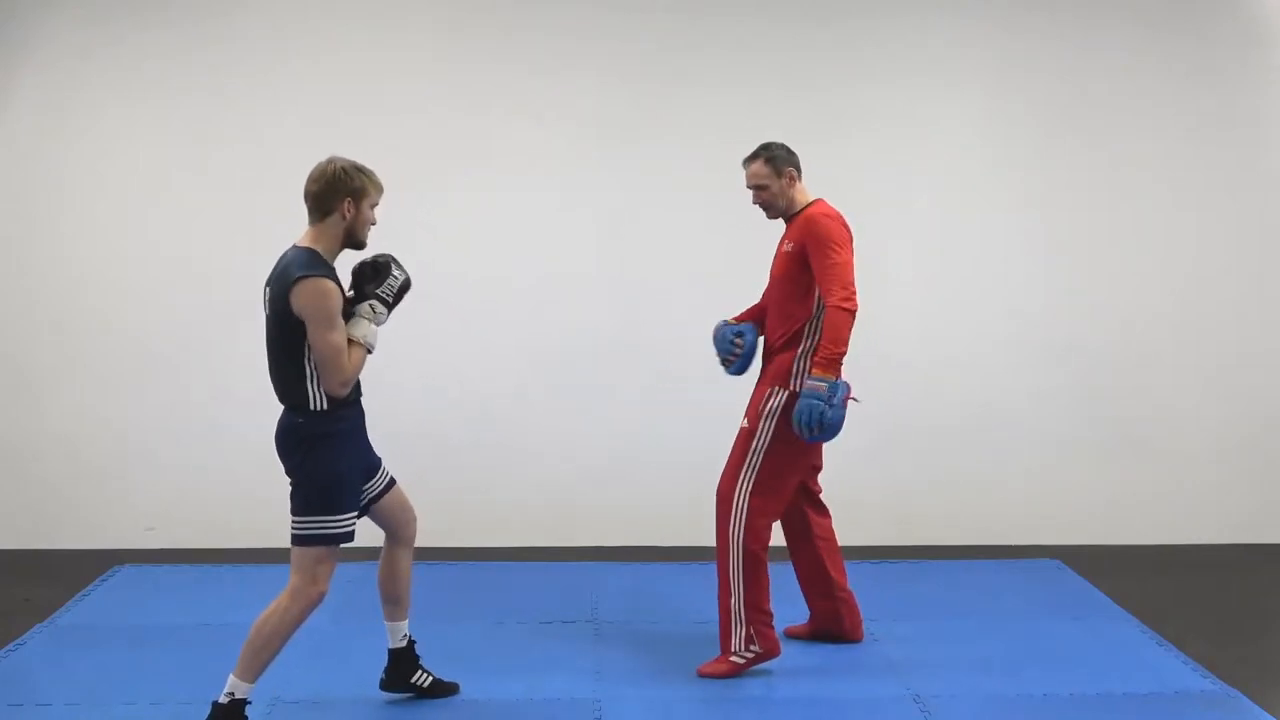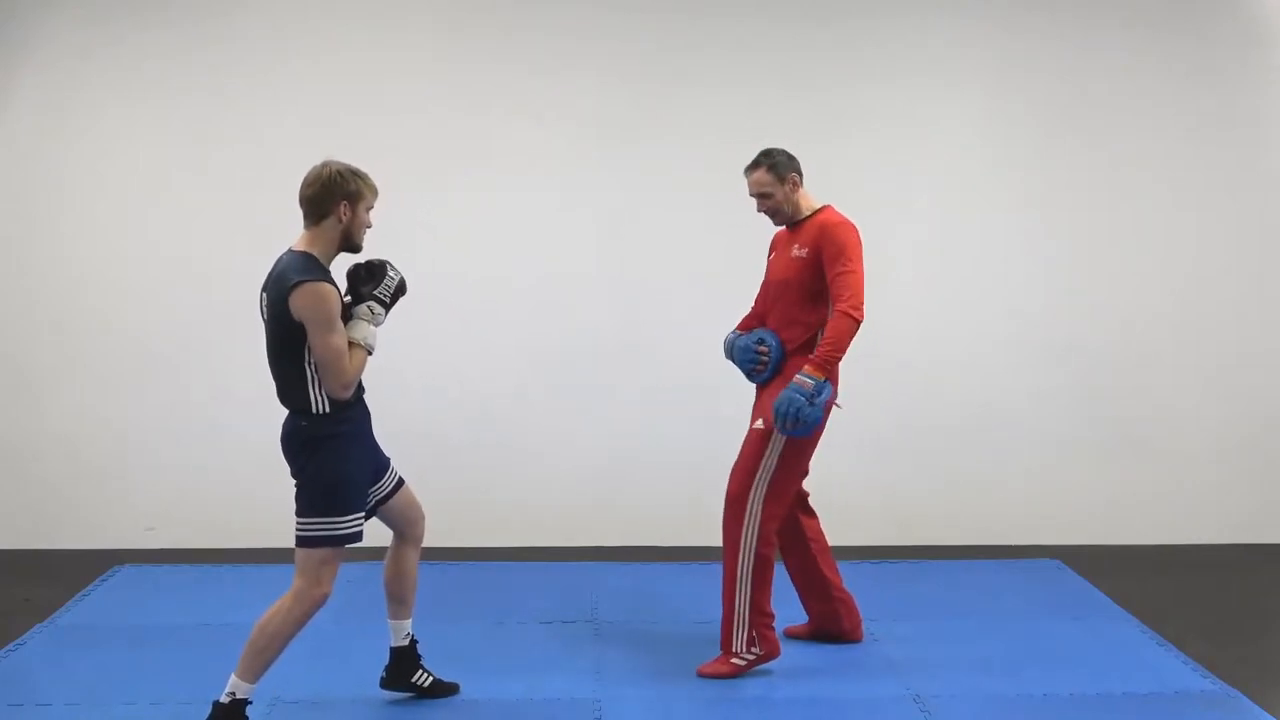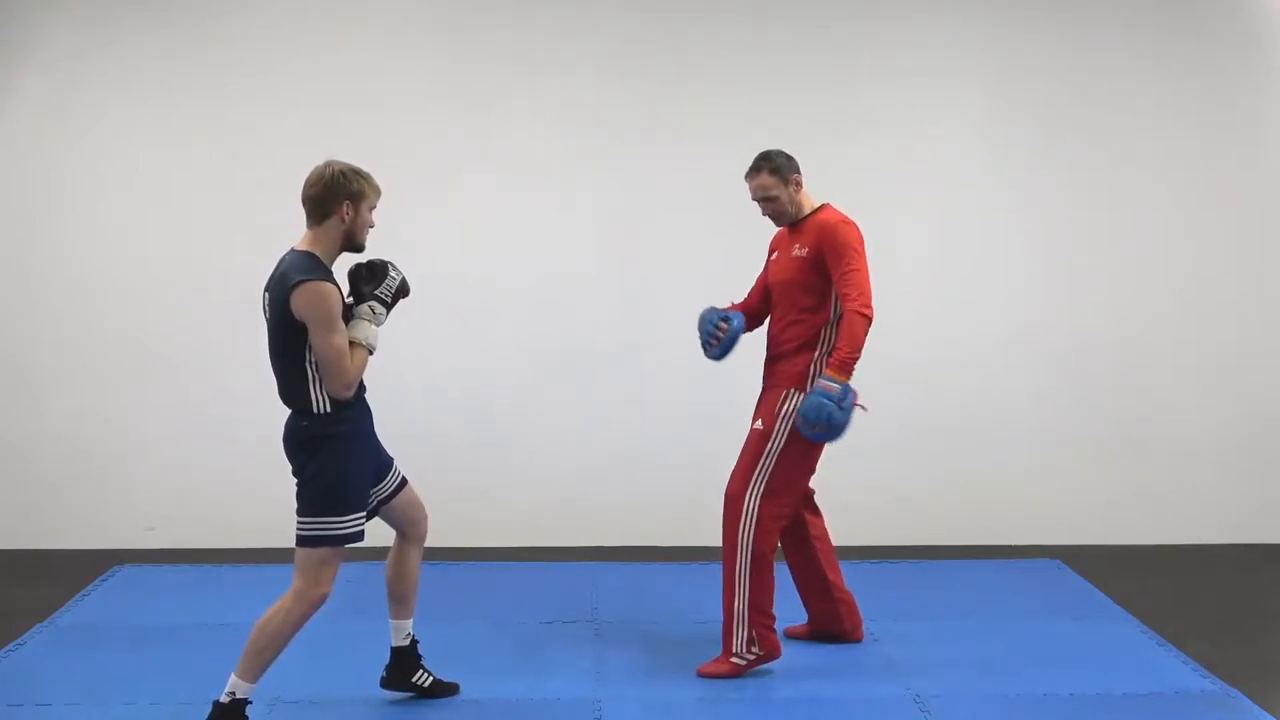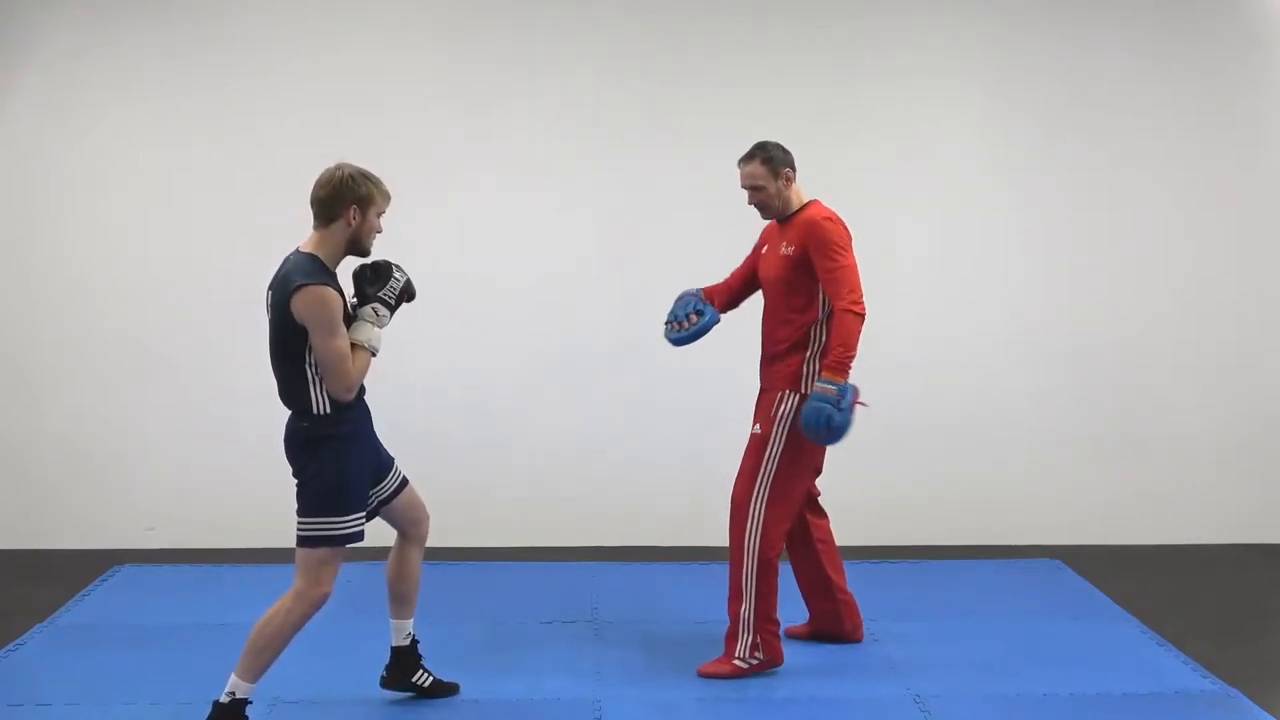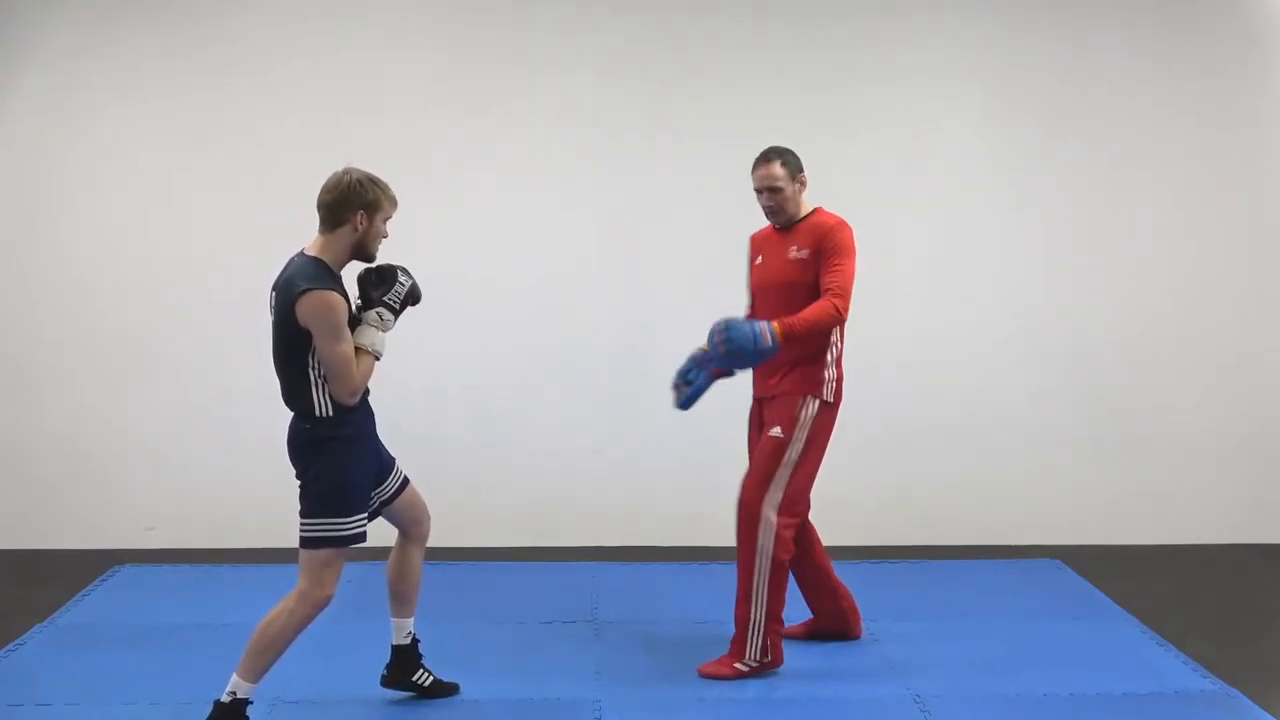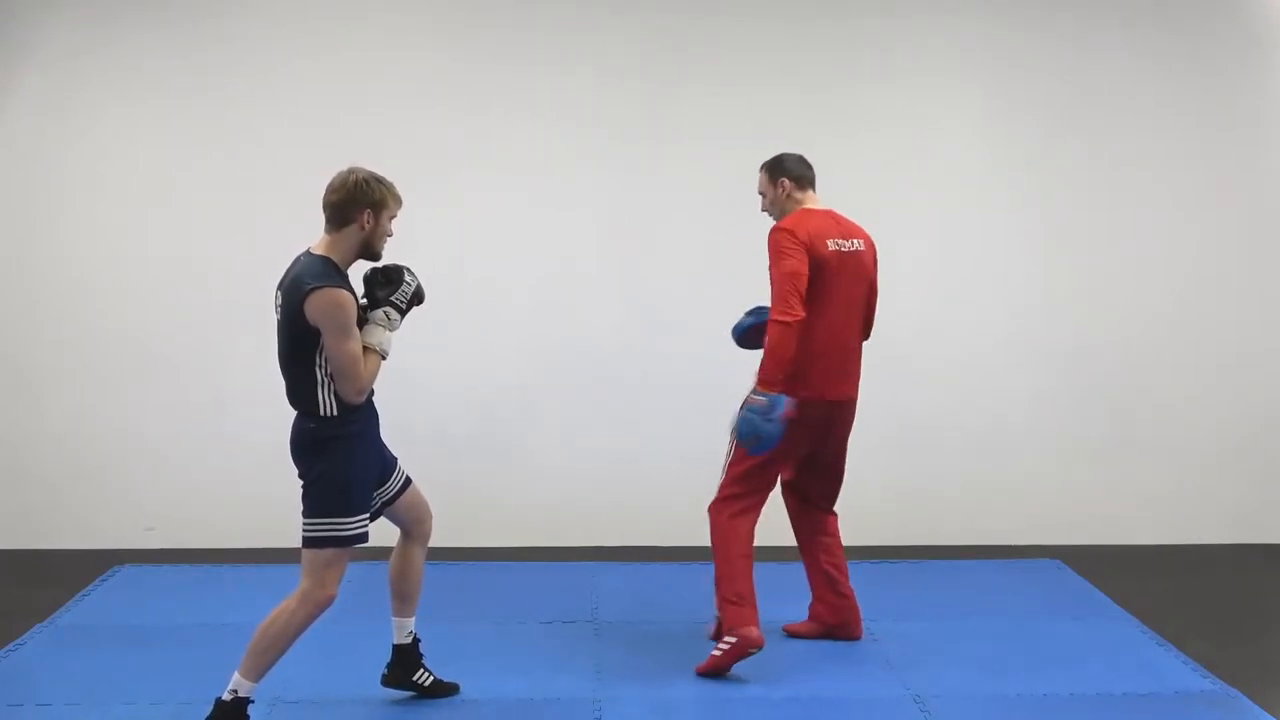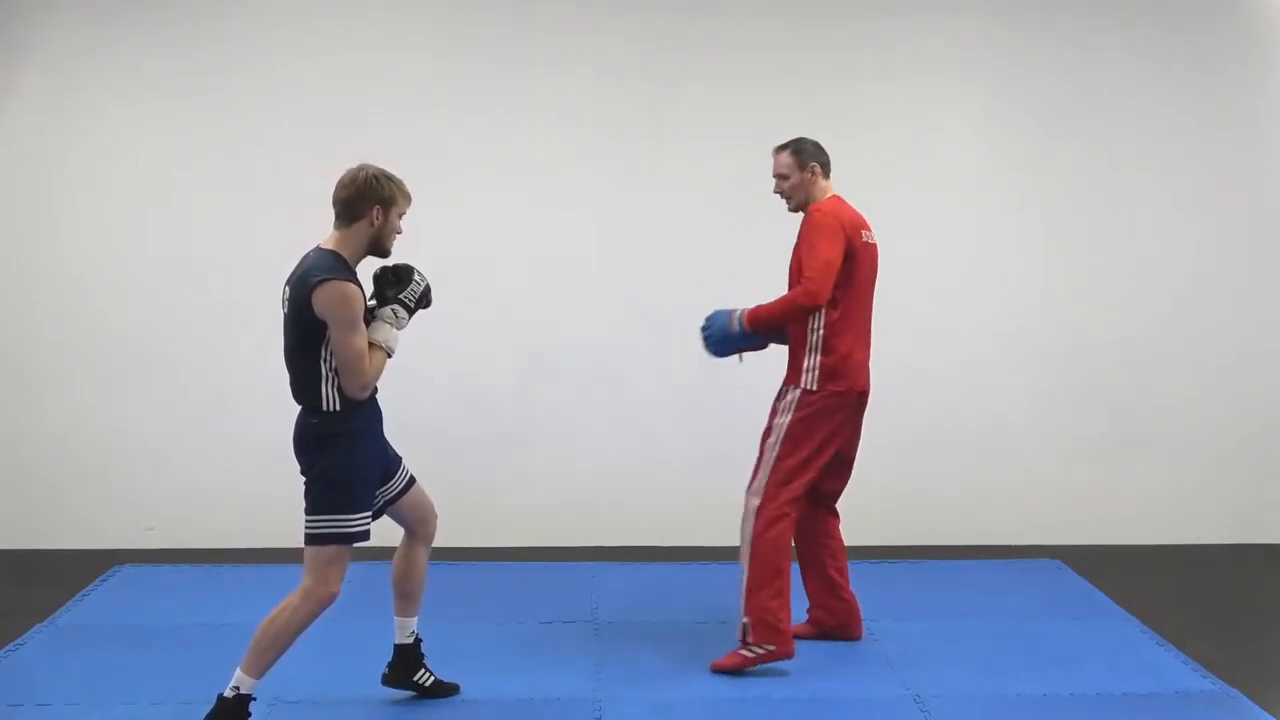
dt=0.3s
person 1, frame 1
left shoulder: (295, 265)
right shoulder: (314, 282)
right elbow: (339, 379)
left wrist: (357, 303)
right wrist: (372, 311)
left hip: (337, 432)
right hip: (320, 438)
left knee: (403, 525)
right knee: (309, 587)
left ankle: (401, 663)
person 1, frame 2
left shoulder: (293, 269)
right shoulder: (312, 286)
right elbow: (341, 381)
left wrist: (355, 305)
right wrist: (369, 312)
left hip: (343, 433)
right hip: (326, 440)
left knee: (411, 524)
right knee: (313, 589)
left ankle: (402, 662)
person 1, frame 3
left shoulder: (296, 268)
right shoulder: (313, 286)
right elbow: (343, 381)
left wrist: (360, 307)
right wrist: (371, 312)
left hip: (347, 434)
right hip: (328, 441)
left knee: (414, 525)
right knee: (312, 589)
left ankle: (403, 662)
person 1, frame 4
left shoulder: (303, 269)
right shoulder: (314, 289)
right elbow: (344, 383)
left wrist: (365, 308)
right wrist: (374, 314)
left hip: (348, 434)
right hip: (328, 442)
left knee: (415, 525)
right knee: (313, 589)
left ankle: (403, 662)
person 1, frame 5
left shoulder: (305, 270)
right shoulder: (319, 293)
right elbow: (347, 386)
left wrist: (369, 310)
right wrist: (378, 318)
left hip: (349, 435)
right hip: (330, 443)
left knee: (416, 523)
right knee: (315, 590)
left ankle: (403, 661)
person 1, frame 6
left shoulder: (310, 269)
right shoulder: (327, 291)
right elbow: (355, 386)
left wrist: (373, 310)
right wrist: (386, 317)
left hip: (351, 435)
right hip: (334, 443)
left knee: (418, 523)
right knee: (318, 591)
left ankle: (404, 660)
person 1, frame 7
left shoulder: (319, 266)
right shoulder: (335, 286)
right elbow: (359, 381)
left wrist: (382, 308)
right wrist: (392, 315)
left hip: (354, 432)
right hip: (336, 439)
left knee: (422, 522)
right knee: (321, 588)
left ankle: (405, 660)
person 2, frame 1
left shoulder: (821, 223)
right shoulder: (794, 229)
left elbow: (841, 303)
left wrist: (823, 374)
right wrist: (735, 327)
left hip: (795, 385)
right hip: (792, 382)
left knee: (742, 500)
right knee: (798, 499)
left ankle: (749, 640)
right ankle: (837, 618)
person 2, frame 2
left shoulder: (833, 230)
right shoulder: (783, 239)
left elbow: (848, 309)
left wrist: (814, 374)
right wrist: (741, 337)
left hip: (799, 389)
right hip: (780, 385)
left knee: (750, 502)
right knee: (785, 503)
left ankle: (749, 641)
right ankle: (835, 617)
person 2, frame 3
left shoulder: (834, 229)
right shoulder: (783, 240)
left elbow: (858, 308)
right elbow: (758, 304)
left wrist: (835, 376)
right wrist: (727, 319)
left hip: (806, 388)
right hip: (785, 384)
left knee: (750, 502)
right knee: (790, 502)
left ankle: (749, 642)
right ankle: (836, 618)
person 2, frame 4
left shoulder: (822, 226)
right shoulder: (773, 234)
left elbow: (850, 306)
right elbow: (736, 287)
left wrist: (833, 378)
right wrist: (699, 303)
left hip: (801, 387)
right hip: (785, 385)
left knee: (756, 506)
right knee: (795, 504)
left ankle: (753, 646)
right ankle: (837, 618)
person 2, frame 5
left shoulder: (831, 232)
right shoulder: (763, 240)
left elbow: (834, 305)
left wrist: (774, 333)
right wrist: (713, 357)
left hip: (809, 390)
right hip: (773, 389)
left knee: (763, 509)
right knee: (782, 507)
left ankle: (756, 645)
right ankle: (835, 615)
person 2, frame 6
left shoulder: (789, 232)
right shoulder: (860, 238)
left elbow: (789, 315)
left wrist: (768, 391)
left hip: (792, 392)
right hip: (841, 395)
left knee: (732, 505)
right knee: (811, 503)
left ankle: (737, 625)
right ankle: (837, 615)
person 2, frame 7
left shoulder: (823, 218)
right shoulder: (853, 223)
left elbow: (810, 296)
left wrist: (746, 322)
right wrist: (768, 327)
left hip: (817, 383)
right hip: (844, 381)
left knee: (768, 502)
right knee: (814, 501)
left ankle: (766, 636)
right ankle: (835, 616)
